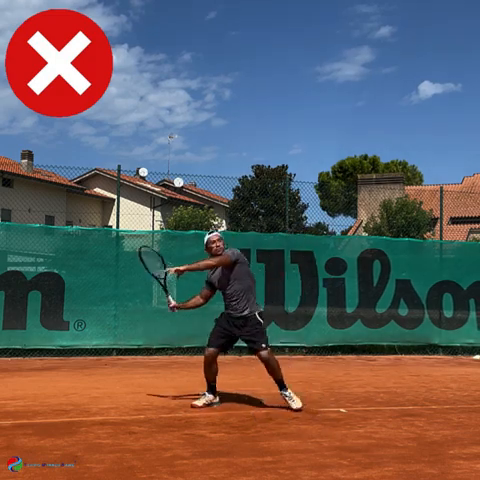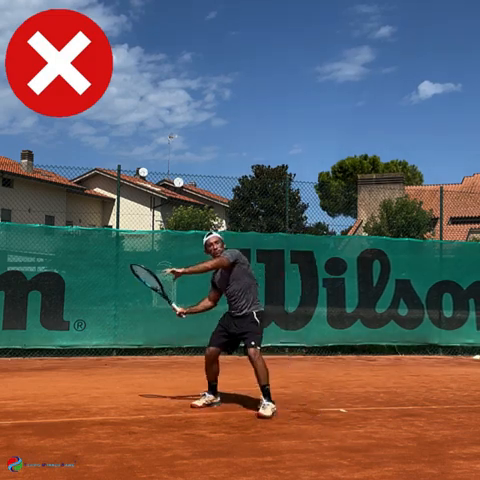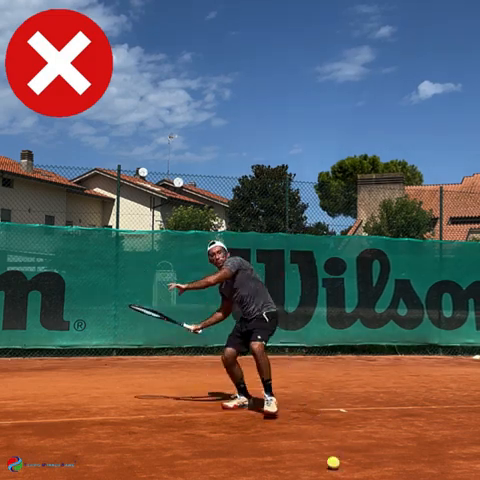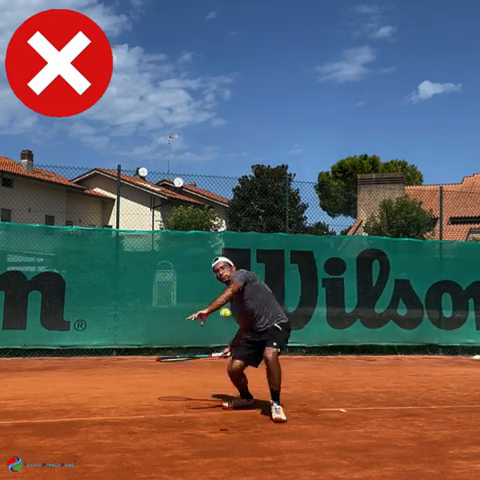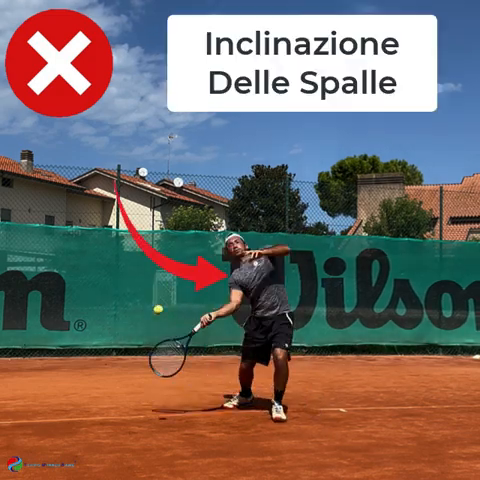
dt=0.3s
person 1, frame 1
left shoulder: (234, 253)
right shoulder: (212, 276)
left elbow: (215, 262)
right elbow: (202, 298)
left wrist: (186, 268)
right wrist: (180, 305)
left hip: (251, 316)
right hip: (229, 318)
left knee: (265, 354)
right knee: (210, 354)
left ankle: (286, 393)
right ankle: (211, 394)
person 1, frame 2
left shoulder: (233, 254)
right shoulder: (216, 275)
left elbow: (210, 265)
right elbow: (211, 301)
left wrist: (183, 271)
right wrist: (187, 310)
left hip: (251, 314)
right hip: (232, 316)
left knee: (253, 352)
right knee: (210, 353)
left ankle: (267, 401)
right ankle: (212, 395)
person 1, frame 3
left shoulder: (235, 262)
right shoulder: (225, 285)
left elbow: (213, 279)
right elbow: (224, 312)
left wrist: (186, 286)
right wrist: (201, 325)
left hip: (266, 315)
right hip: (247, 319)
left knee: (257, 347)
right knee: (228, 357)
left ankle: (269, 397)
right ankle: (244, 396)
person 1, frame 4
left shoulder: (242, 274)
right shoulder: (236, 300)
left elbow: (228, 294)
left wrist: (207, 311)
right wrist: (231, 346)
left hip: (277, 325)
right hip: (256, 331)
left knee: (270, 356)
right knee: (233, 368)
left ankle: (276, 404)
right ankle: (245, 398)
person 1, frame 5
left shoulder: (265, 254)
right shoulder: (235, 277)
left elbow: (285, 249)
right elbow: (234, 304)
left wrist: (262, 252)
right wrist: (213, 315)
left hip: (281, 316)
right hip: (257, 321)
left knee: (280, 356)
right knee: (245, 366)
left ankle: (277, 404)
right ankle: (245, 396)
